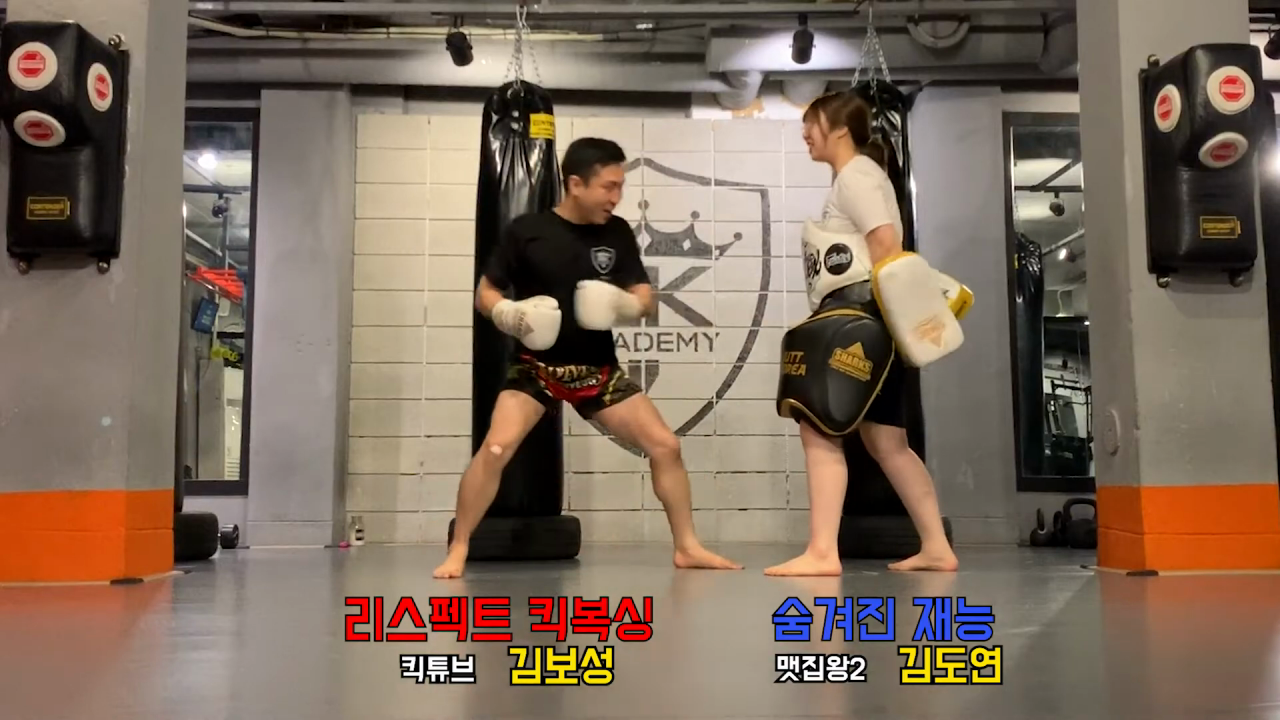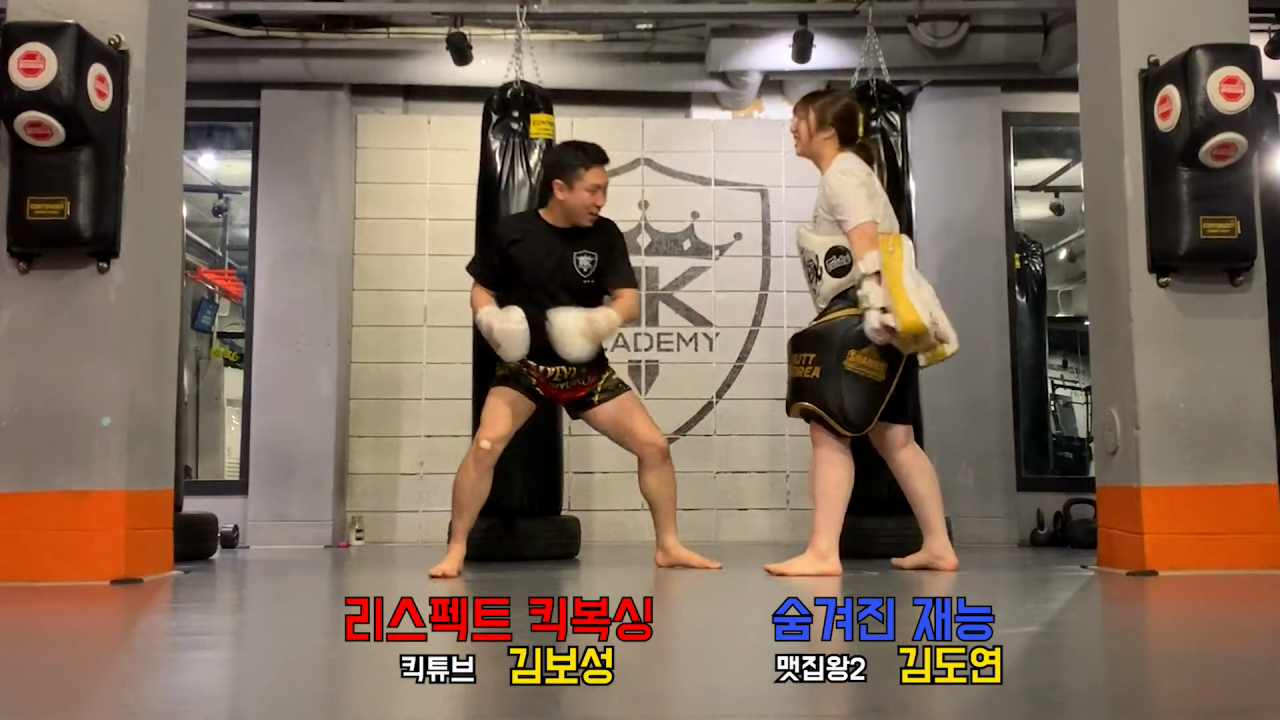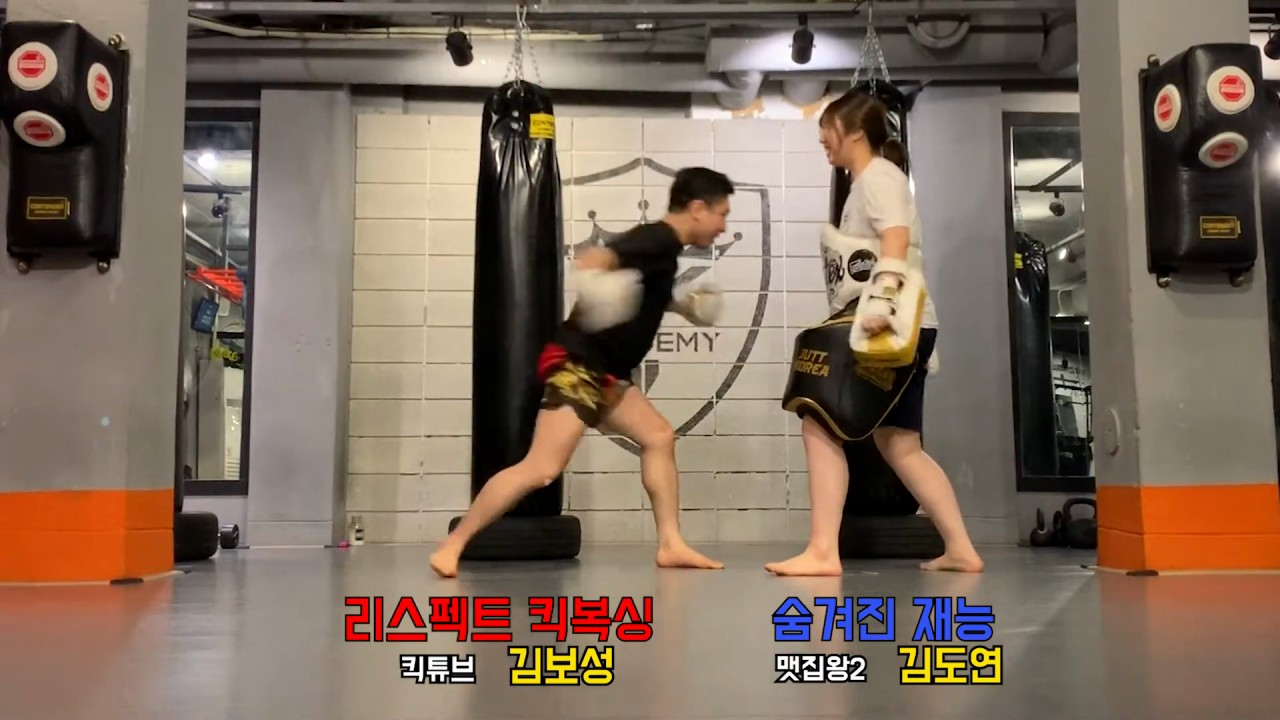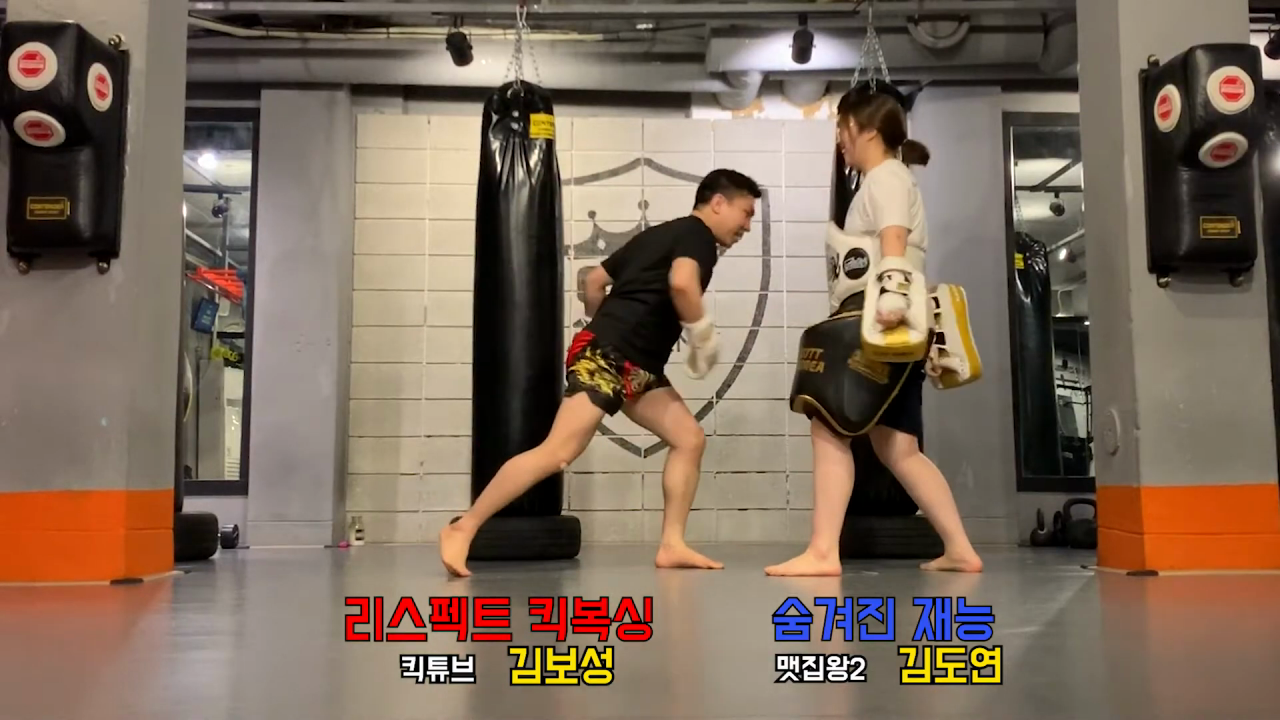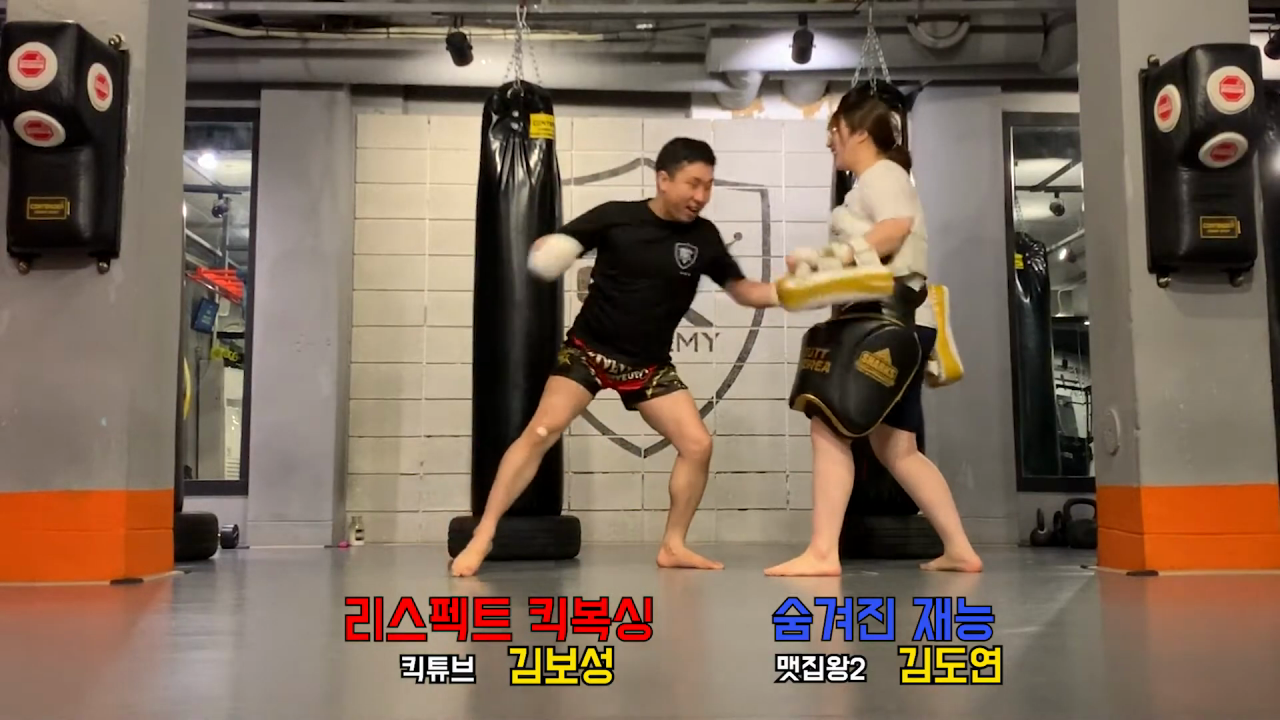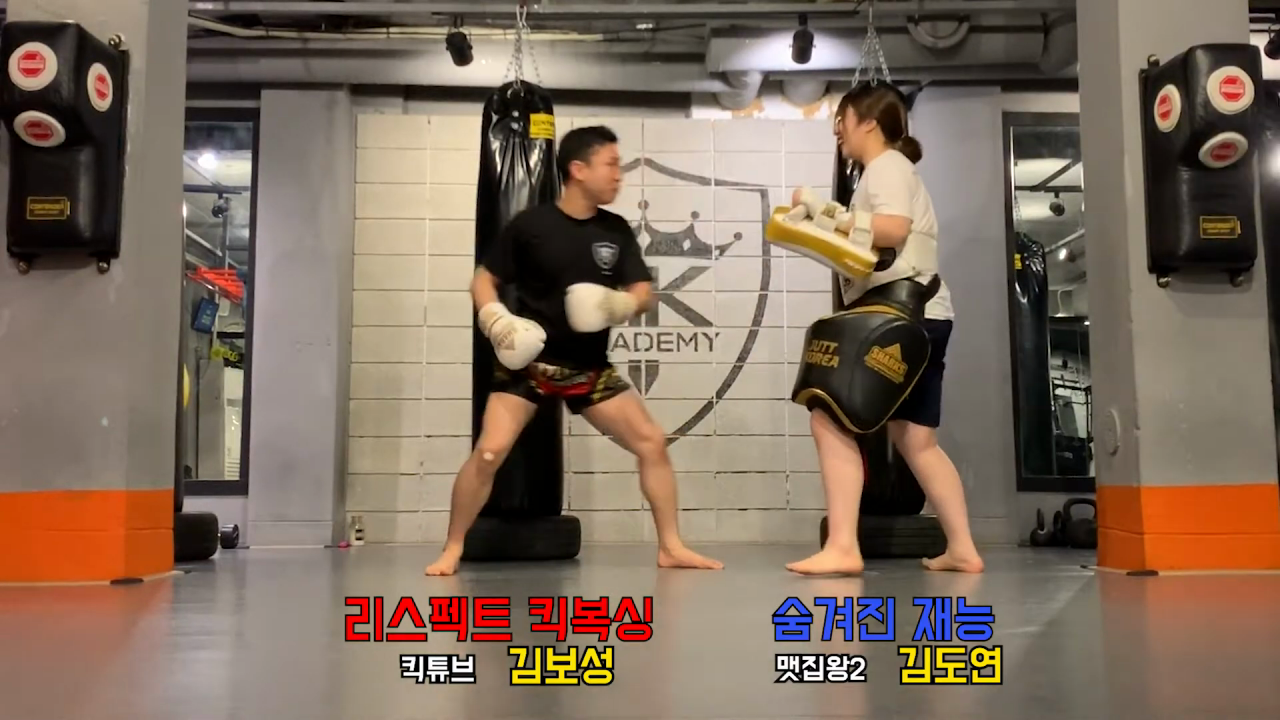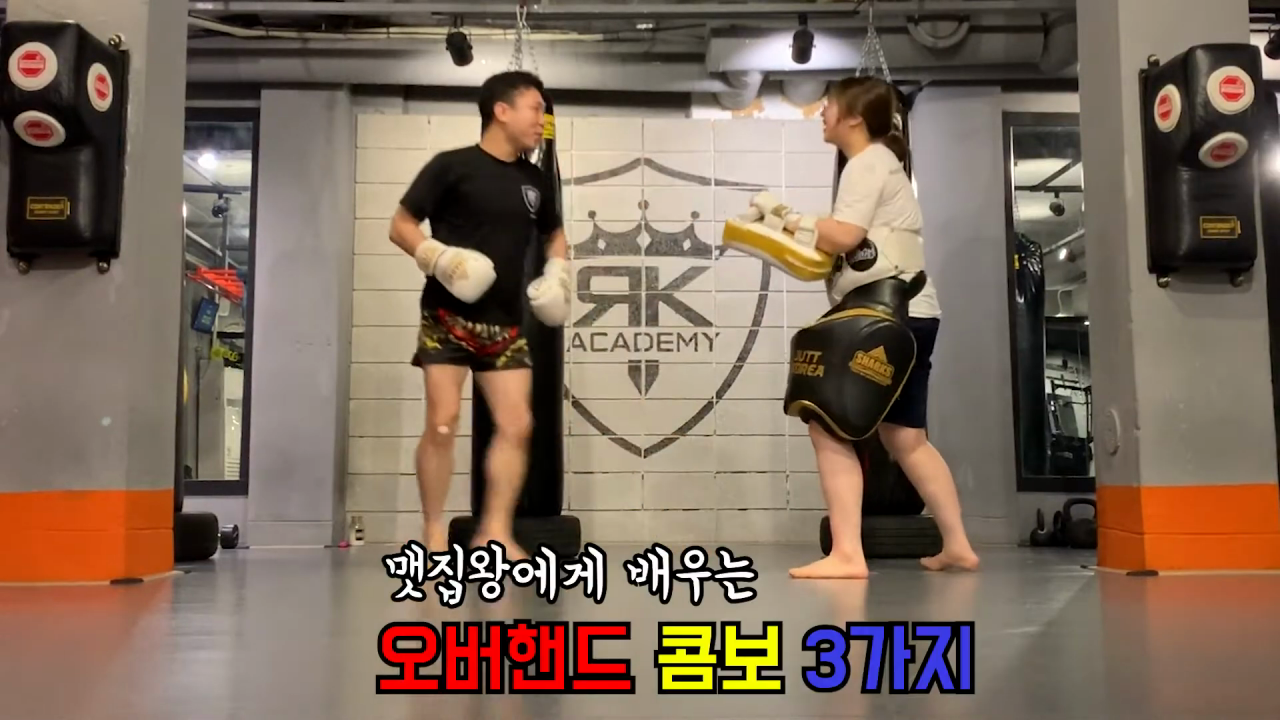
dt=0.3s
person 1, frame 1
left shoulder: (855, 176)
right shoulder: (856, 177)
left elbow: (886, 247)
left knee: (819, 428)
right knee: (884, 441)
left ankle: (822, 553)
right ankle: (937, 548)
person 1, frame 2
left shoulder: (839, 175)
right shoulder: (849, 172)
left elbow: (867, 243)
right elbow: (883, 244)
right hip: (878, 320)
left knee: (829, 429)
right knee: (893, 438)
left ankle: (823, 553)
right ankle: (938, 546)
person 1, frame 3
left shoulder: (877, 177)
right shoulder: (869, 182)
left elbow: (896, 243)
left wrist: (882, 305)
left hip: (889, 326)
right hip: (895, 327)
left knee: (820, 426)
right knee: (899, 445)
left ankle: (822, 552)
right ankle: (960, 549)
person 1, frame 4
left shoulder: (887, 177)
right shoulder: (879, 182)
left elbow: (895, 243)
left hip: (885, 328)
right hip: (882, 329)
left knee: (829, 428)
right knee: (897, 448)
left ankle: (823, 552)
right ankle: (960, 550)
person 1, frame 5
left shoulder: (882, 175)
right shoulder: (869, 185)
left elbow: (895, 230)
left wrist: (829, 253)
left knee: (830, 426)
right knee: (895, 446)
left ankle: (822, 552)
right ankle: (959, 548)
person 1, frame 6
left shoulder: (887, 165)
right shoulder: (883, 171)
left elbow: (892, 230)
right hip: (918, 320)
left knee: (831, 420)
right knee: (916, 440)
left ankle: (842, 546)
right ankle: (962, 549)
person 1, frame 7
left shoulder: (867, 165)
right shoulder: (877, 162)
left elbow: (843, 236)
left wrist: (786, 220)
right hip: (901, 317)
left knee: (829, 427)
right knee: (905, 439)
left ankle: (846, 555)
right ankle: (956, 546)
person 2, frame 1
left shoulder: (617, 233)
right shoulder: (526, 231)
left elbow: (644, 297)
right elbow: (487, 295)
left wrist: (620, 304)
right wrist: (513, 316)
left hip: (598, 368)
right hip: (535, 364)
left knee: (665, 446)
right knee: (496, 448)
left ankle: (686, 546)
right ankle: (458, 552)
person 2, frame 2
left shoulder: (605, 235)
right shoulder: (512, 232)
left elbow: (629, 302)
right elbow: (481, 291)
left wrist: (596, 324)
right wrist: (492, 321)
left hip: (587, 369)
right hip: (525, 365)
left knee: (654, 446)
right knee: (487, 444)
left ankle: (669, 546)
right ankle: (456, 550)
person 2, frame 3
left shoulder: (658, 245)
right shoulder: (654, 239)
right elbow: (590, 261)
left wrist: (682, 303)
right wrist: (596, 289)
left hip: (606, 374)
right hip: (578, 367)
left knee: (660, 439)
right knee: (543, 468)
left ankle: (671, 545)
right ankle: (456, 543)
person 2, frame 4
left shoulder: (658, 236)
right shoulder: (696, 236)
left elbow: (595, 282)
right elbow: (682, 282)
left wrist: (601, 320)
right wrist: (703, 335)
left hip: (634, 365)
right hip: (607, 355)
left knee: (690, 439)
right knee: (558, 453)
left ankle: (672, 546)
right ankle: (462, 530)
person 2, frame 5
left shoulder: (704, 236)
right shoulder: (614, 216)
left elbow: (742, 290)
right elbow: (562, 243)
right wrist: (551, 248)
left hip: (650, 363)
right hip: (589, 349)
left knee: (698, 444)
right knee: (541, 431)
left ankle: (674, 545)
right ankle: (482, 537)
person 2, frame 6
left shoulder: (615, 231)
right shoulder: (530, 225)
left elbow: (641, 293)
right elbow: (482, 281)
left wrist: (613, 303)
right wrist: (498, 321)
left hip: (590, 368)
right hip: (529, 364)
left knee: (652, 443)
right knee: (489, 452)
left ankle: (671, 546)
right ankle: (453, 548)
person 2, frame 7
left shoulder: (534, 180)
right shoulder: (452, 166)
left elbow: (555, 235)
right elbow: (399, 227)
left wrist: (556, 274)
right wrist: (441, 260)
left hip: (505, 323)
right hip: (448, 316)
left knee: (515, 426)
right knee: (442, 425)
left ankle: (496, 530)
right ankle: (433, 535)
